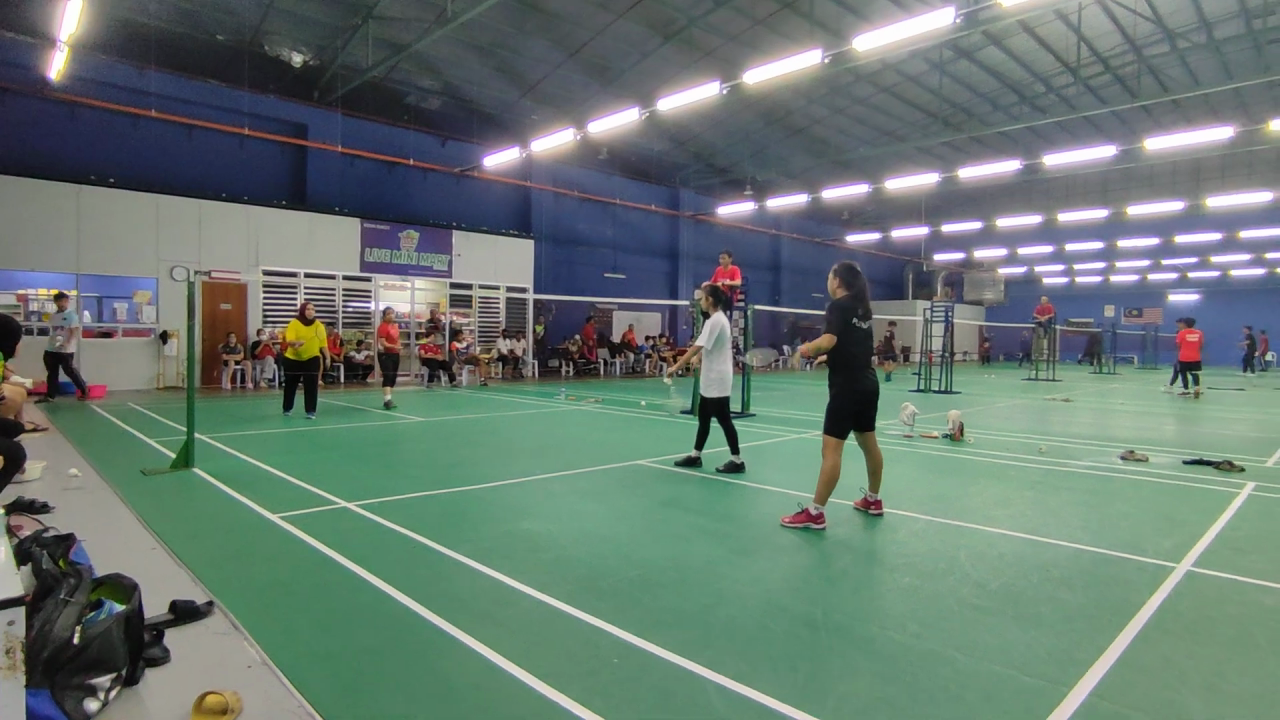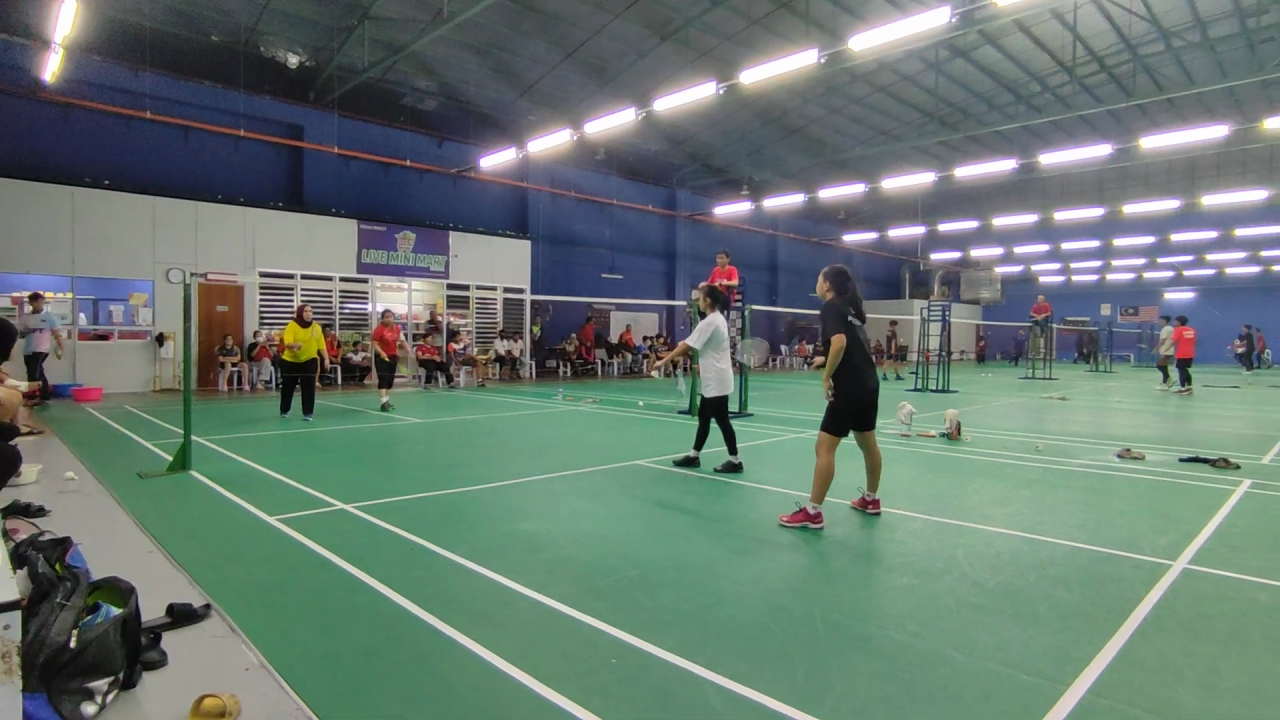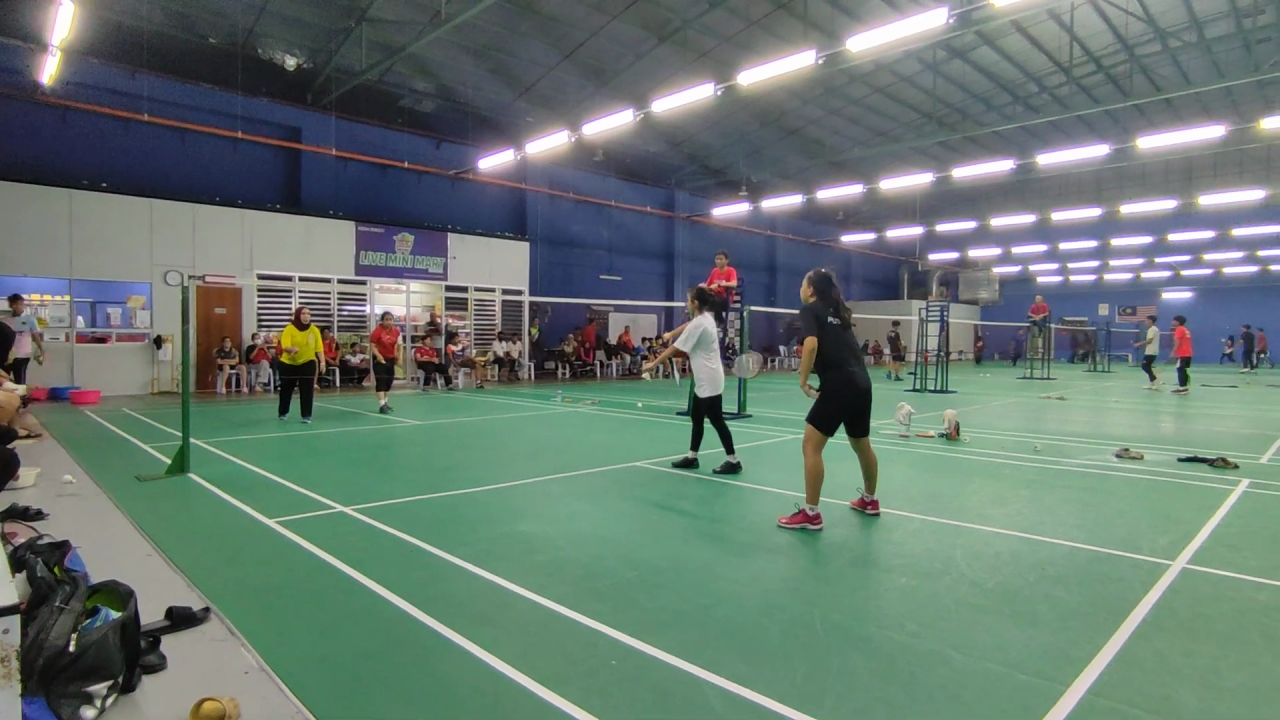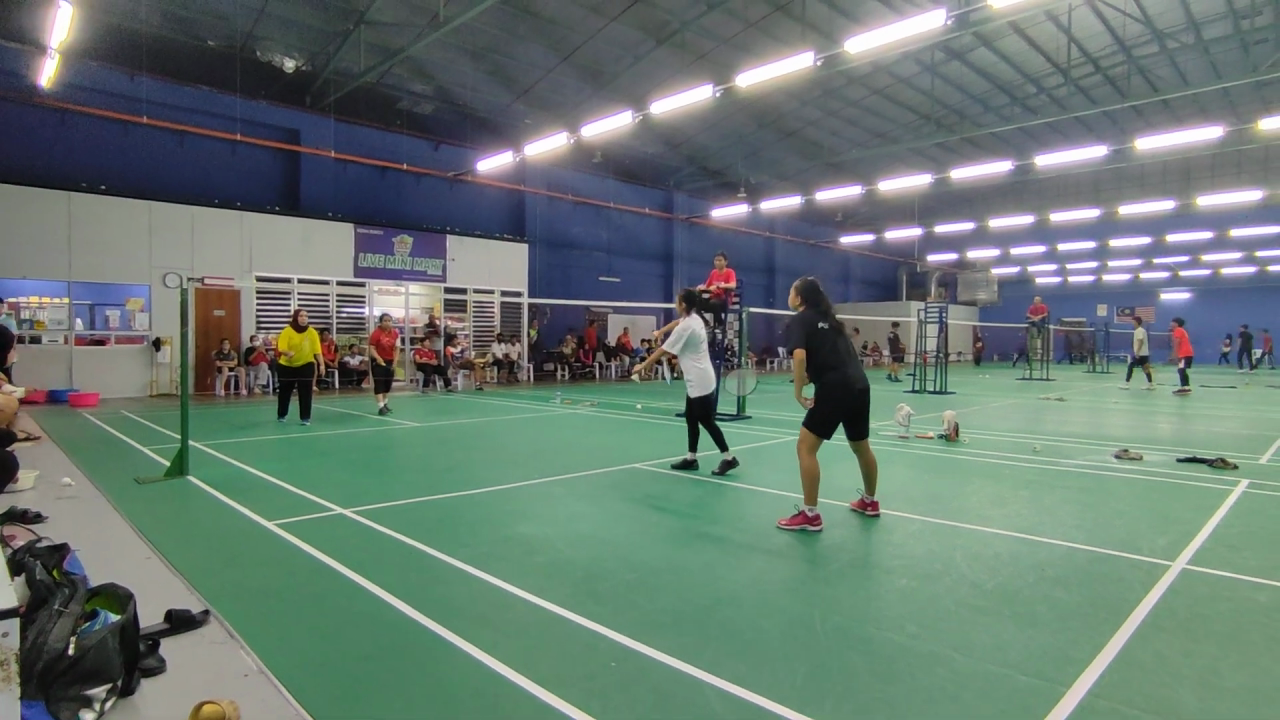
dt=0.3s
person 1, frame 1
left shoulder: (839, 306)
right shoulder: (861, 308)
left elbow: (828, 343)
left wrist: (804, 349)
right wrist: (833, 358)
left hip: (847, 387)
right hip: (868, 384)
left knee: (831, 450)
right knee: (868, 443)
left ankle: (815, 513)
right ankle: (873, 500)
person 1, frame 2
left shoulder: (831, 306)
right shoulder: (851, 308)
left elbow: (839, 343)
left wrist: (826, 377)
right wrist: (827, 360)
left hip: (849, 387)
right hip: (869, 384)
left knee: (825, 448)
right knee: (868, 442)
left ankle: (812, 512)
right ankle: (871, 499)
person 1, frame 3
left shoulder: (811, 309)
right shoulder: (838, 312)
left elbow: (811, 345)
left wrist: (803, 380)
right wrist: (817, 366)
left hip: (838, 386)
right hip: (861, 384)
left knee: (811, 446)
right knee: (862, 445)
left ankle: (811, 513)
right ankle: (870, 500)
person 1, frame 4
left shoulder: (800, 319)
right shoulder: (828, 319)
left elbow: (800, 356)
left wrist: (798, 392)
right wrist: (811, 375)
left hip: (834, 389)
right hip: (859, 386)
left knee: (806, 447)
right knee: (861, 447)
left ankle: (810, 515)
right ankle: (870, 501)
person 2, frame 1
left shoulder: (714, 321)
right shoulder: (719, 318)
left elbow: (697, 347)
left wrist: (676, 366)
right wrist: (697, 358)
left hip: (717, 380)
right hip: (710, 380)
left knee: (723, 420)
right knee: (704, 418)
left ankle: (737, 461)
right ankle: (696, 456)
person 2, frame 2
left shoulder: (709, 322)
right shoulder: (717, 318)
left elbow: (686, 346)
left wrist: (664, 362)
right wrist: (684, 344)
left hip: (717, 380)
right hip: (712, 379)
left knee: (721, 419)
right knee: (704, 418)
left ankle: (735, 461)
right ankle: (694, 456)
person 2, frame 3
left shoulder: (698, 325)
right shoulder: (705, 318)
left elbow: (674, 349)
left wrist: (653, 364)
left hip: (709, 381)
right hip: (703, 380)
left knee: (716, 420)
right knee: (697, 418)
left ankle: (733, 461)
right ankle: (692, 457)
person 2, frame 4
left shoulder: (685, 328)
right shoulder: (695, 319)
left elbow: (663, 351)
right elbow: (678, 321)
left wrist: (642, 366)
left hip: (699, 381)
right hip: (696, 380)
left knee: (706, 420)
right knee: (691, 419)
left ankle: (728, 458)
right ankle: (691, 458)
